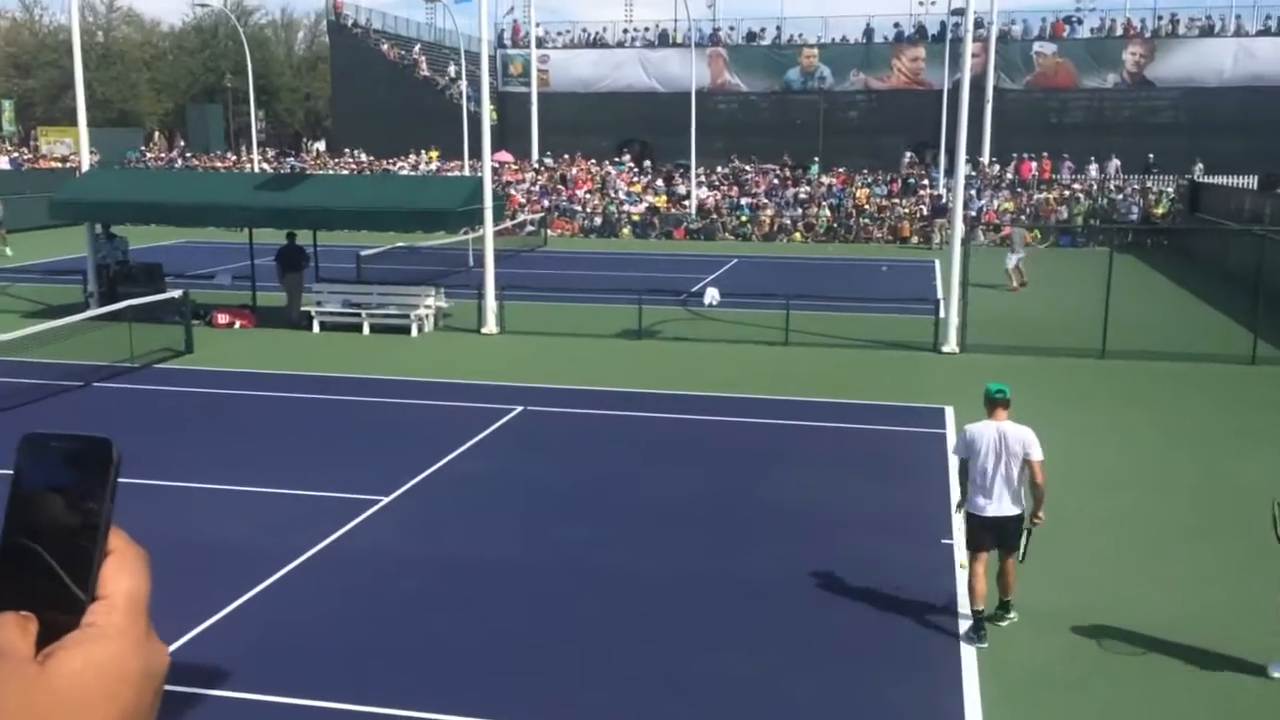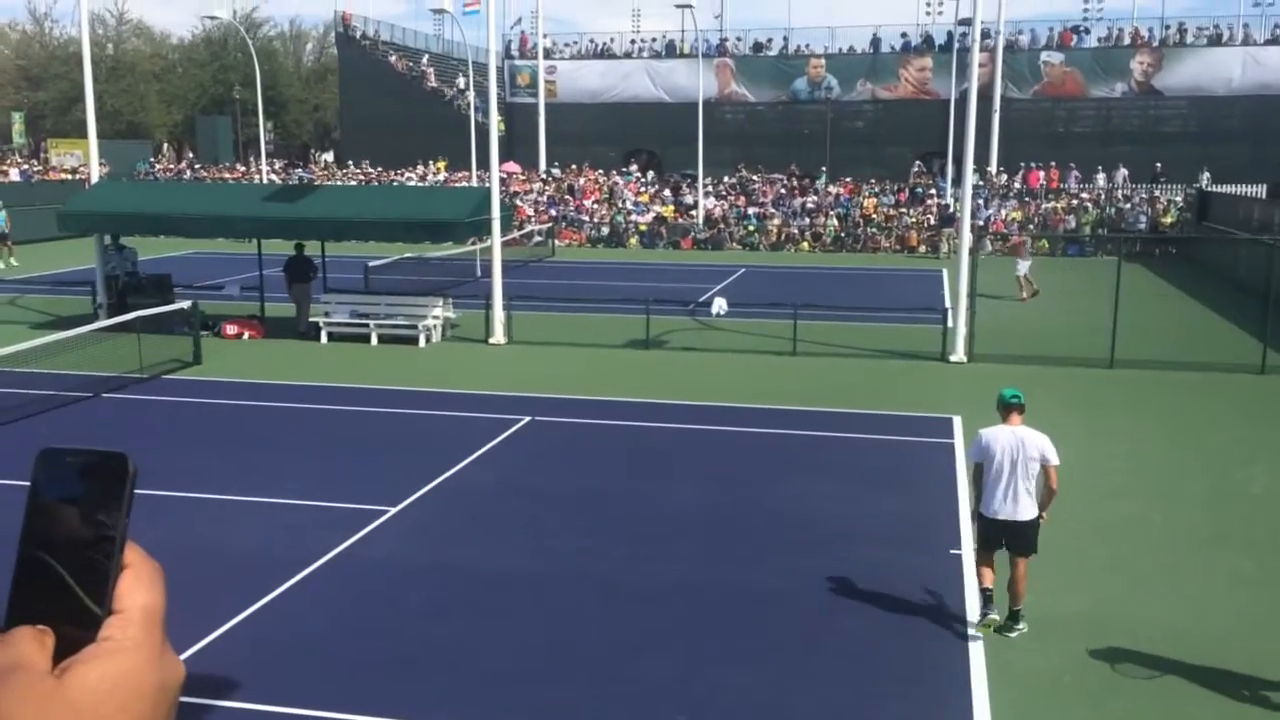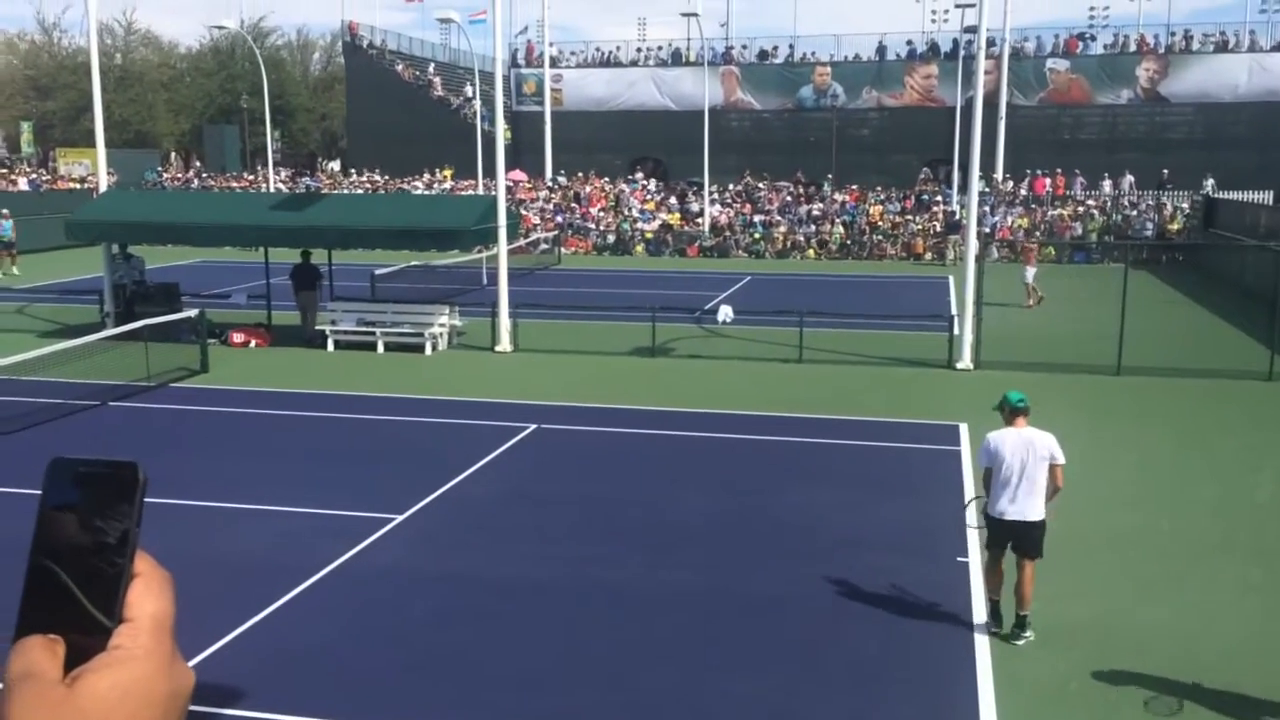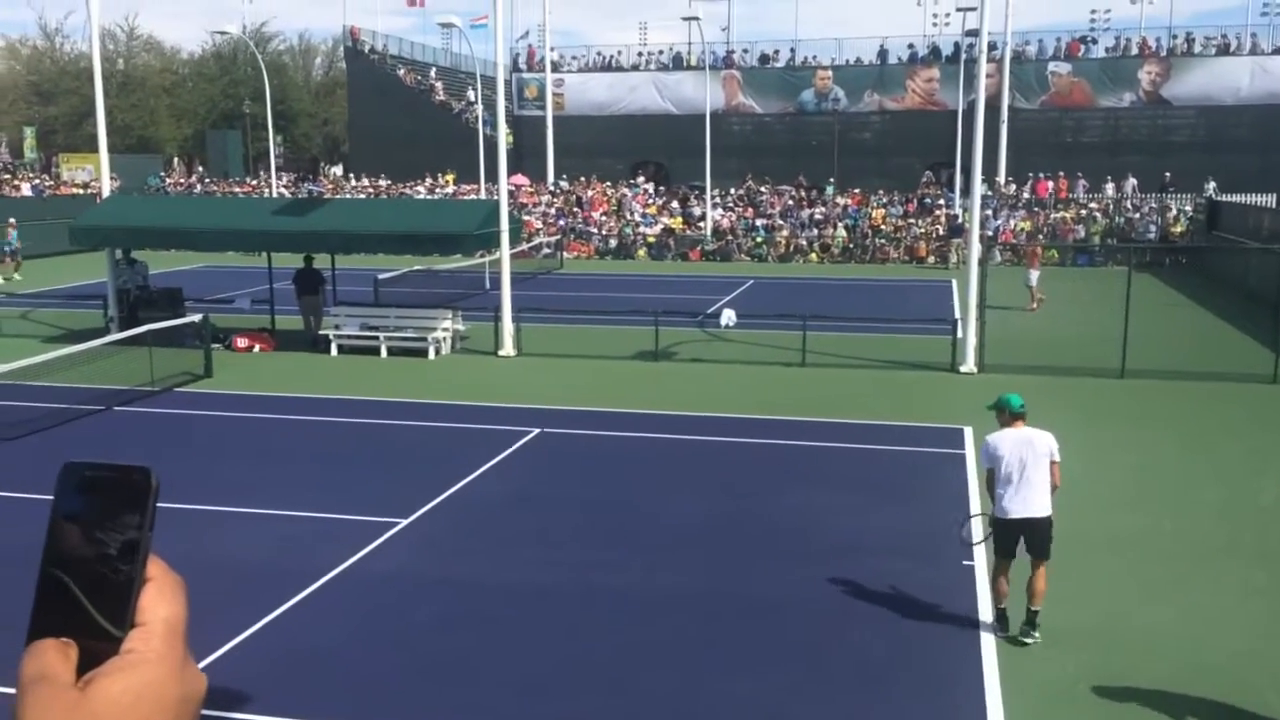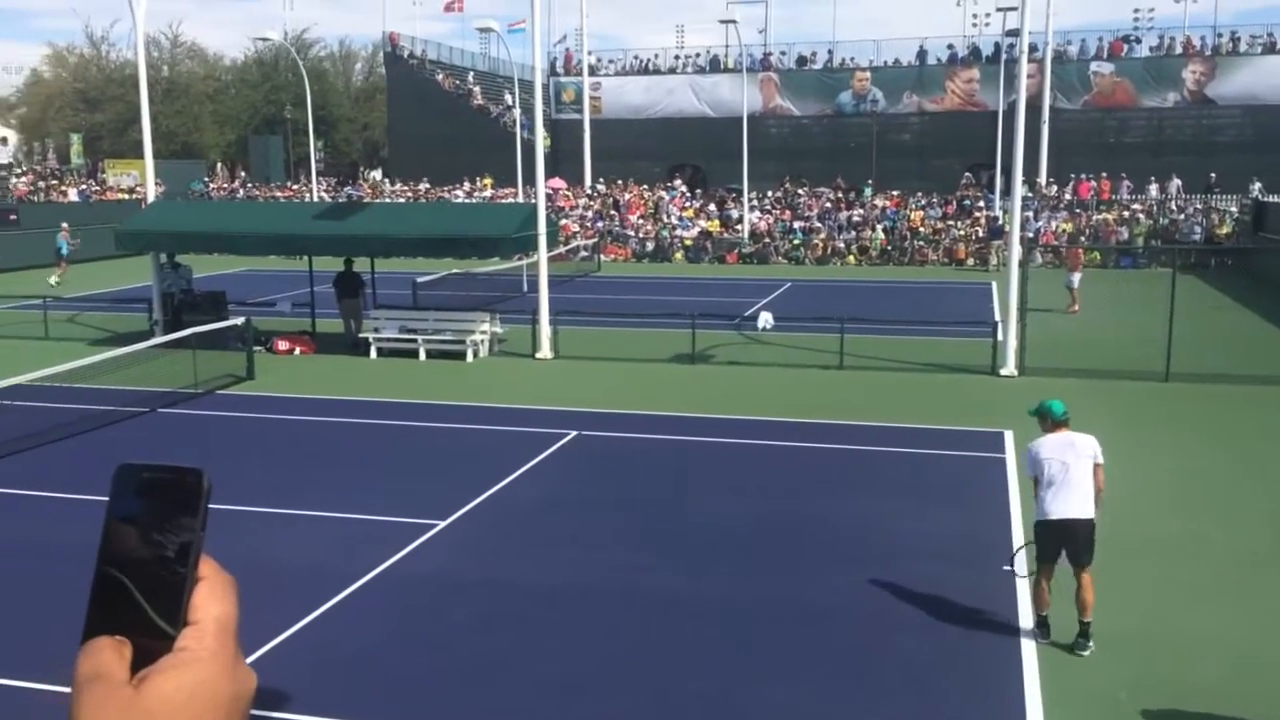
dt=0.2s
person 1, frame 1
left shoulder: (970, 431)
right shoulder: (1024, 434)
left elbow: (963, 472)
right elbow: (1037, 480)
left wrist: (964, 496)
right wrist: (1038, 508)
left hip: (978, 510)
right hip: (1011, 511)
left knee: (978, 565)
right knee: (1008, 560)
left ankle: (978, 627)
right ankle: (1004, 610)
person 1, frame 2
left shoulder: (985, 436)
right shoulder: (1040, 440)
left elbow: (977, 478)
right elbow: (1052, 486)
left wrist: (979, 504)
right wrist: (1042, 509)
left hip: (990, 512)
right hip: (1025, 515)
left knee: (985, 559)
right knee: (1019, 565)
left ankle: (988, 606)
right ankle: (1013, 620)
person 1, frame 3
left shoulder: (993, 439)
right shoulder: (1047, 440)
left elbow: (987, 480)
right elbow: (1057, 484)
left hip: (999, 513)
right hip: (1033, 516)
left knee: (994, 558)
right knee: (1025, 569)
left ankle: (995, 615)
right ankle: (1020, 626)
person 1, frame 4
left shoulder: (992, 441)
right shoulder: (1046, 438)
left elbow: (990, 482)
right elbow: (1055, 482)
left hip: (1005, 514)
right hip: (1040, 514)
left knee: (1002, 566)
right knee: (1039, 568)
left ankle: (1001, 620)
right ankle: (1030, 625)
person 1, frame 5
left shoulder: (1035, 448)
right shoulder: (1089, 442)
right elbow: (1099, 486)
left hip: (1048, 518)
right hip: (1082, 518)
left knee: (1044, 573)
right knee: (1083, 575)
left ankle: (1042, 627)
right ankle: (1084, 636)
